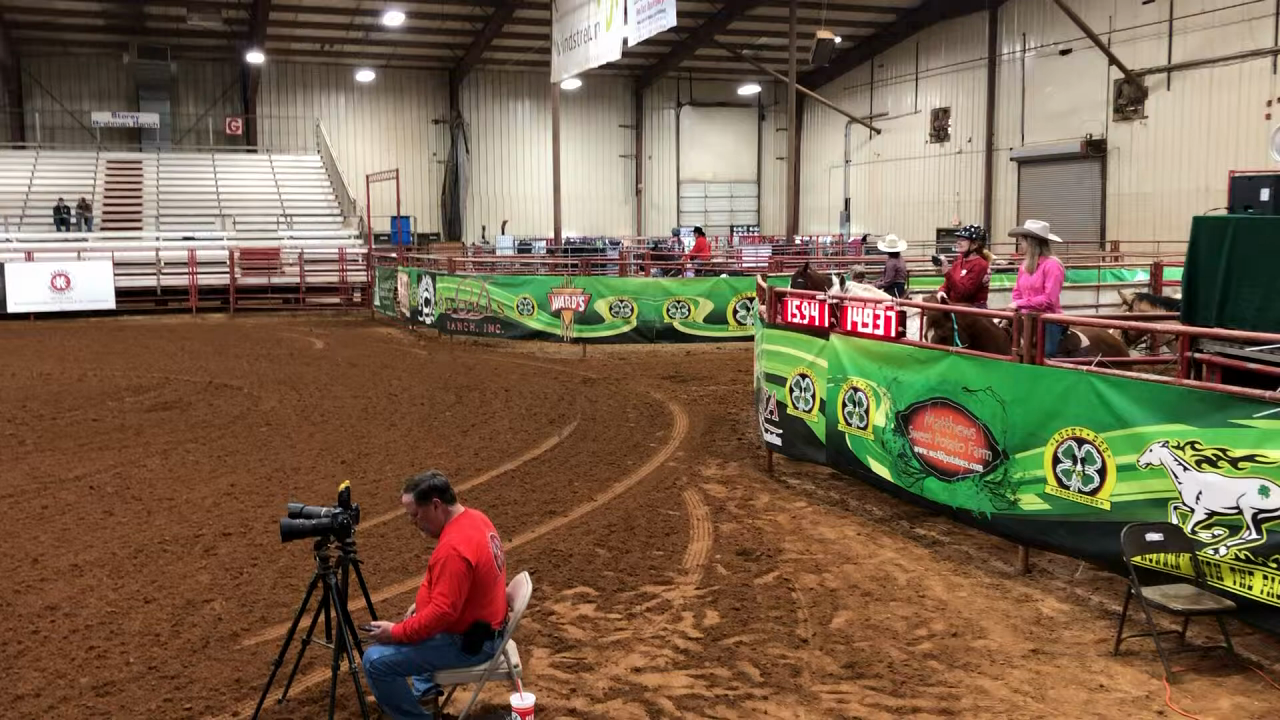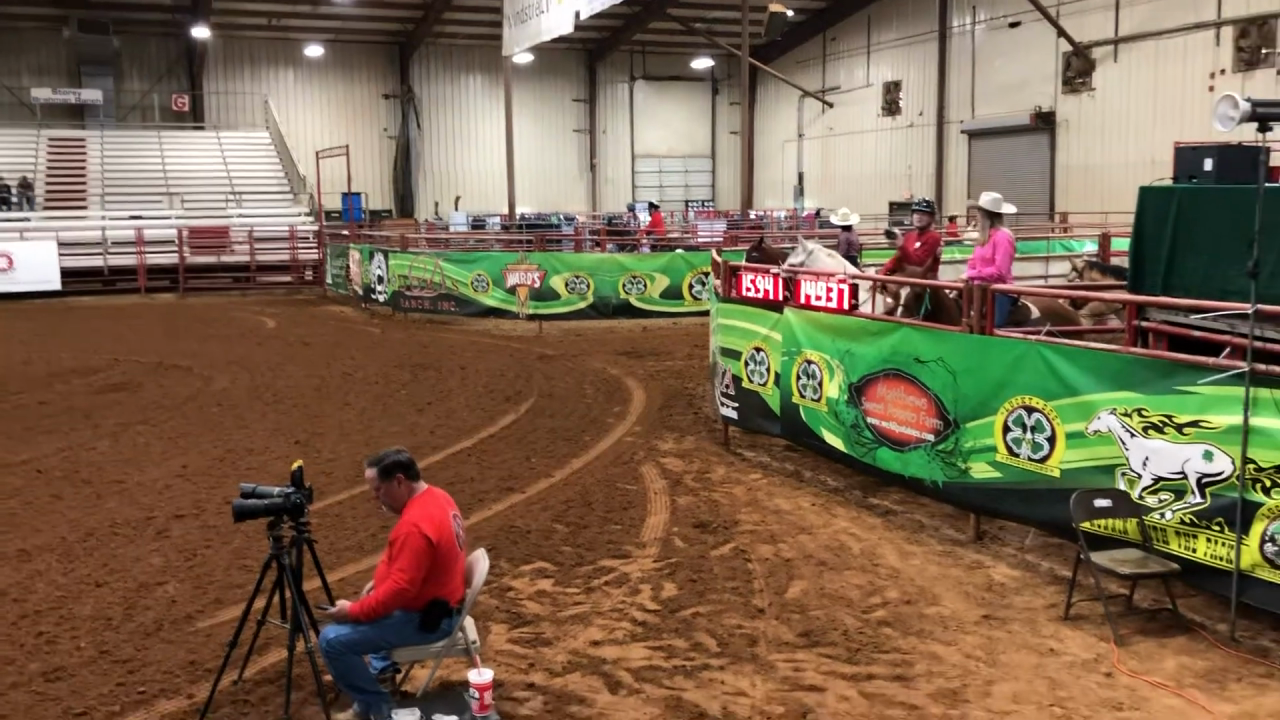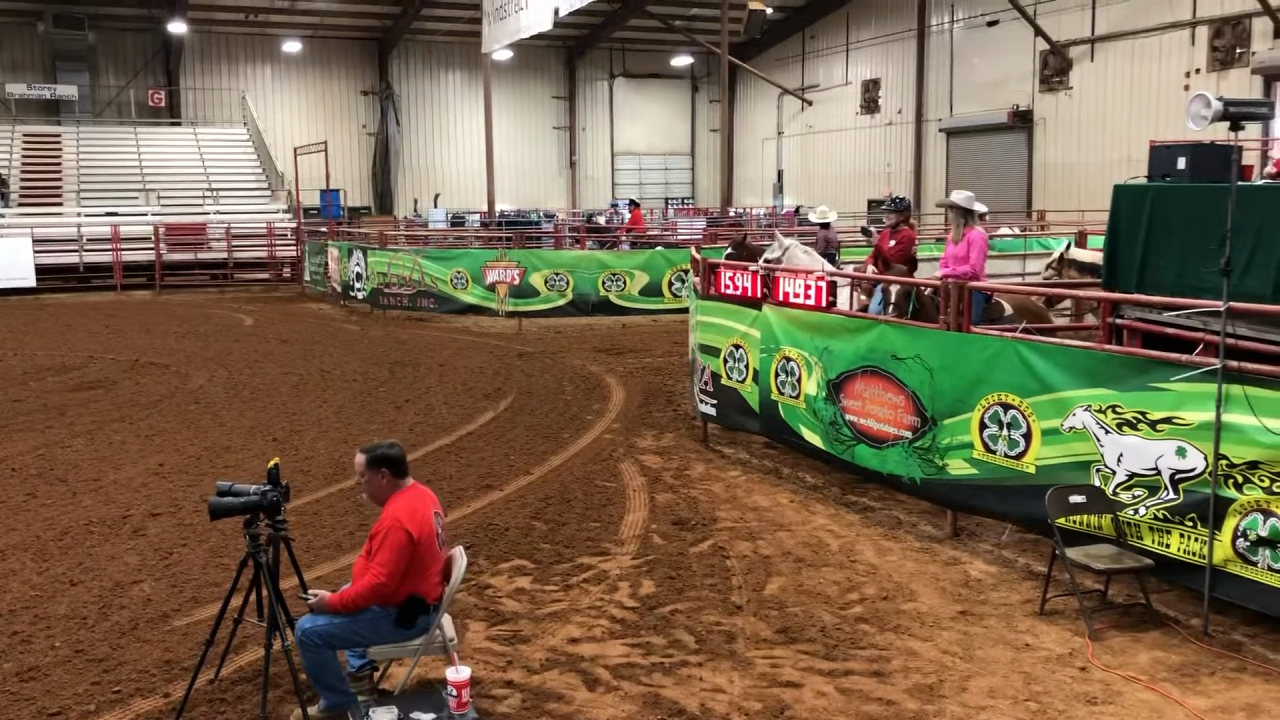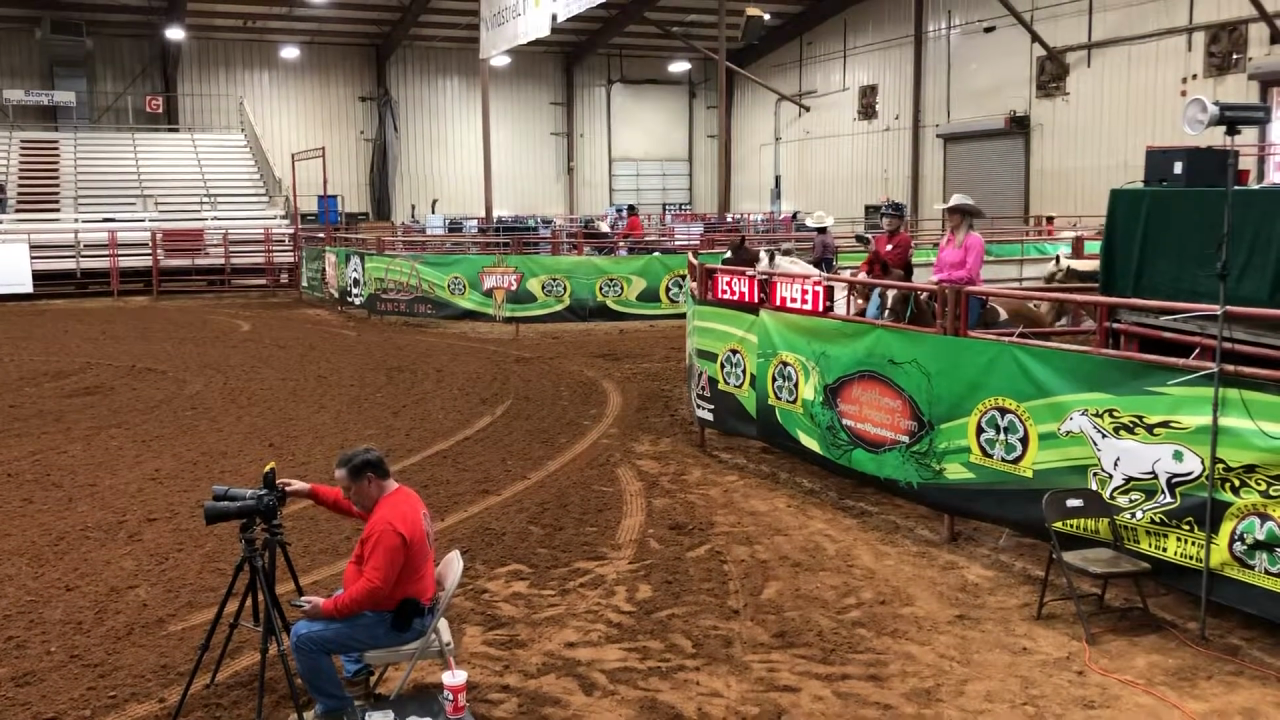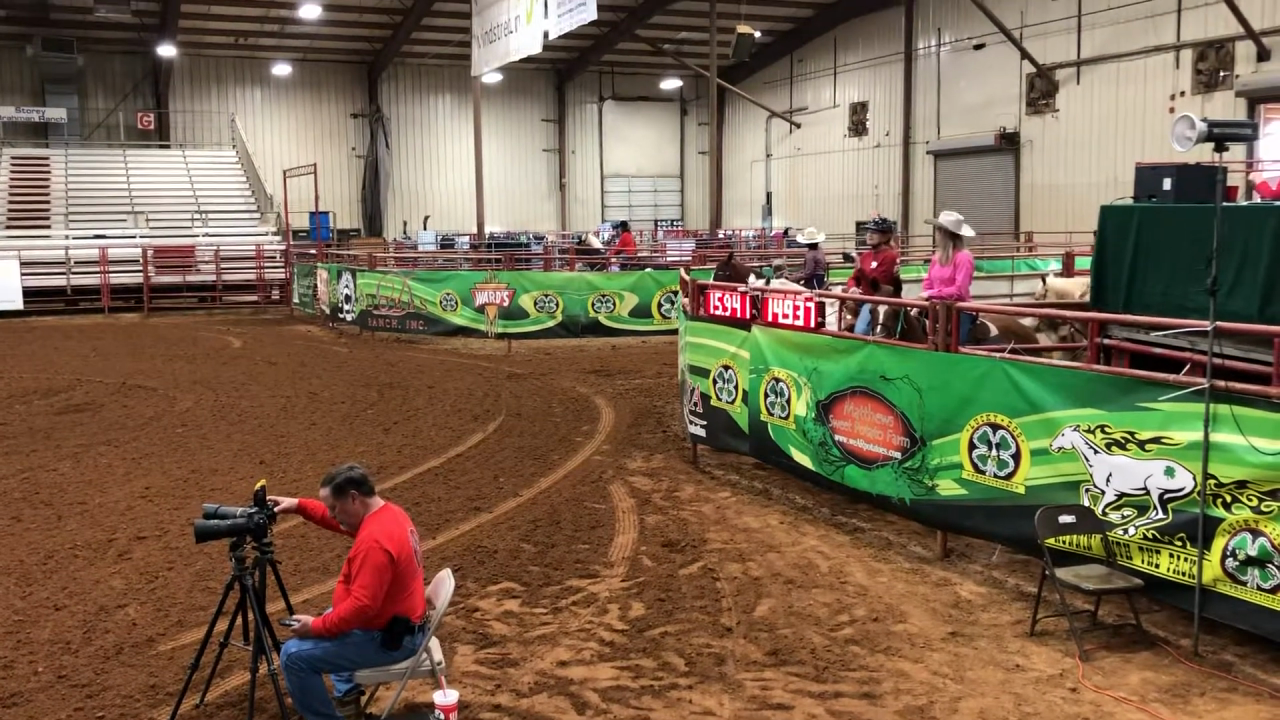
dt=1s
person 1, frame 1
left shoulder: (454, 547)
right shoulder: (475, 518)
left elbow: (442, 612)
left wrist: (395, 632)
right wrist: (423, 602)
left hip: (468, 641)
right hip: (481, 625)
left knee: (376, 660)
right knee: (414, 622)
right ankle: (425, 686)
person 1, frame 2
left shoulder: (415, 524)
right shoulder: (438, 497)
left elbow: (400, 589)
left wrist: (353, 611)
right wrist: (380, 581)
left hip: (426, 619)
right hip: (438, 604)
left knee: (332, 639)
right knee: (372, 601)
right ankle: (383, 667)
person 1, frame 3
left shoulder: (396, 519)
right shoulder: (421, 494)
left elbow: (379, 584)
left wrist: (332, 602)
left hip: (403, 615)
right hip: (416, 601)
left knee: (308, 630)
right knee: (348, 593)
right ankle: (360, 672)
person 1, frame 4
left shoulder: (387, 524)
right shoulder: (402, 495)
left elbow: (373, 588)
right elbow: (351, 504)
left wrist: (327, 607)
right wrist: (310, 491)
left hip: (397, 619)
right hip: (407, 604)
left knee: (303, 636)
right knee: (341, 598)
right ankle: (357, 676)
person 1, frame 5
left shoulder: (374, 541)
right shoulder: (390, 512)
left elbow: (361, 606)
right elbow: (338, 518)
left wrist: (315, 626)
right wrist: (298, 505)
left hip: (389, 638)
right hip: (400, 624)
left knee: (294, 655)
right knee: (332, 619)
right ankle: (347, 696)
